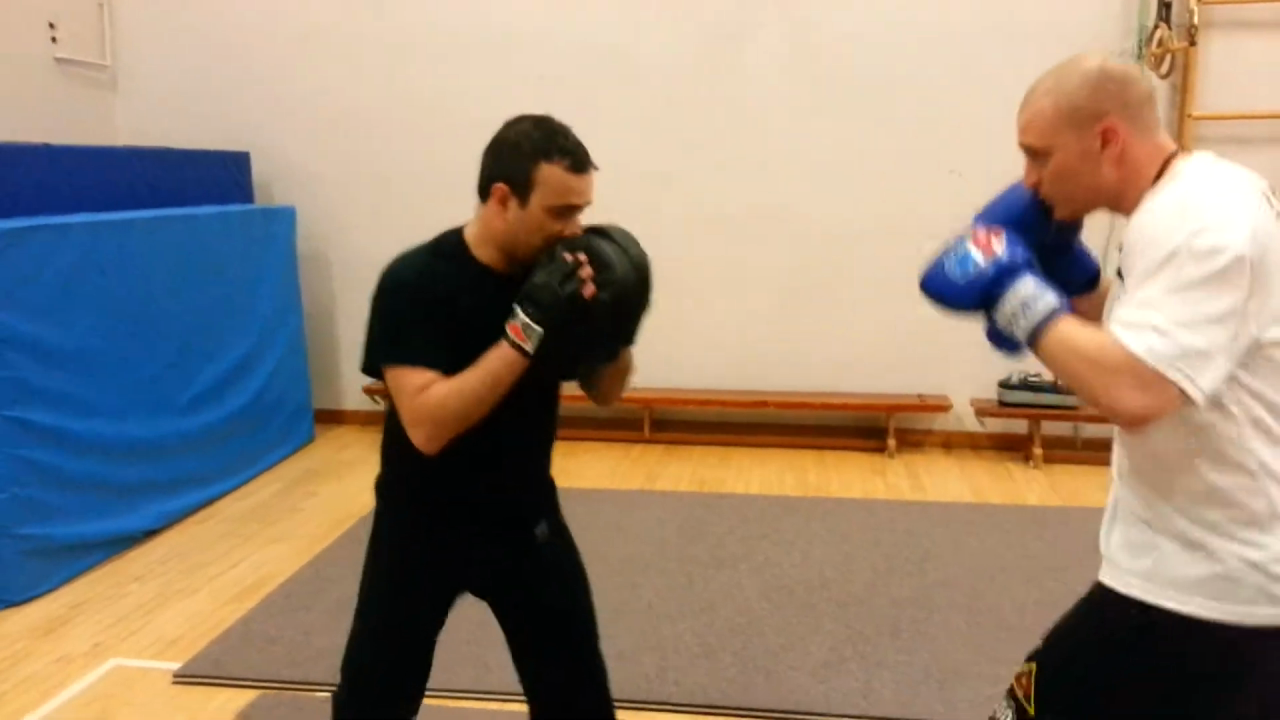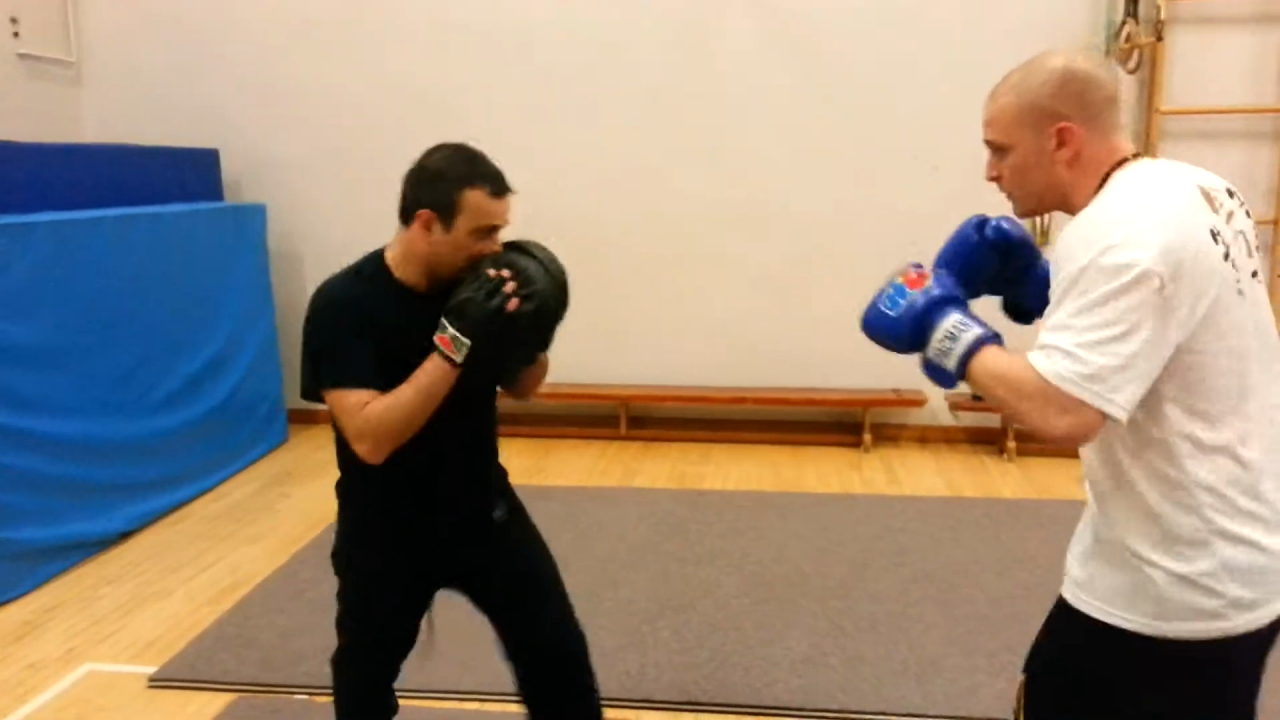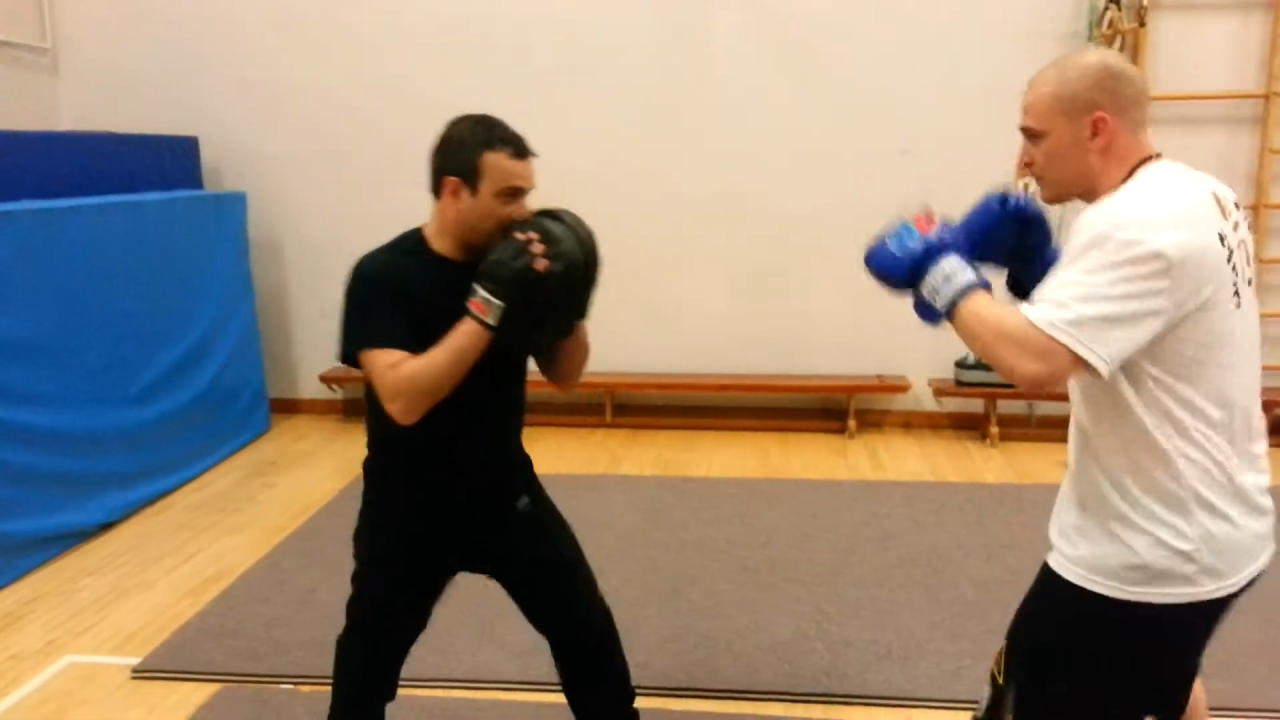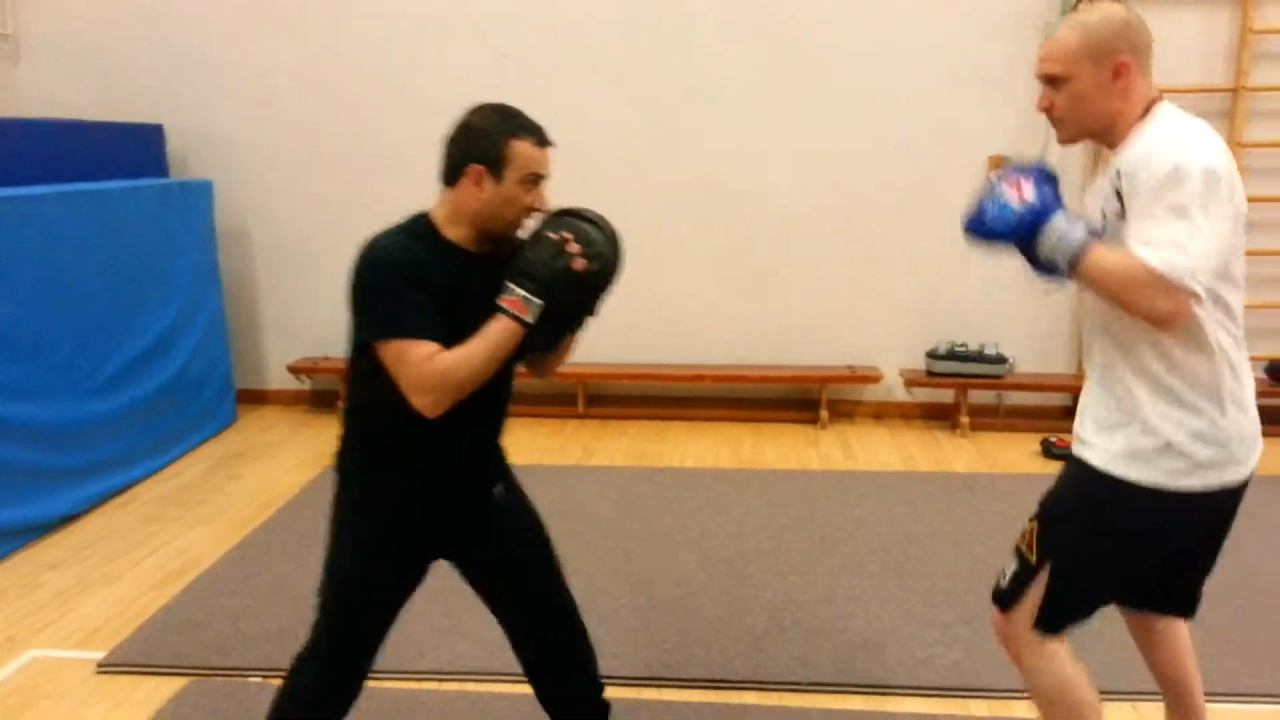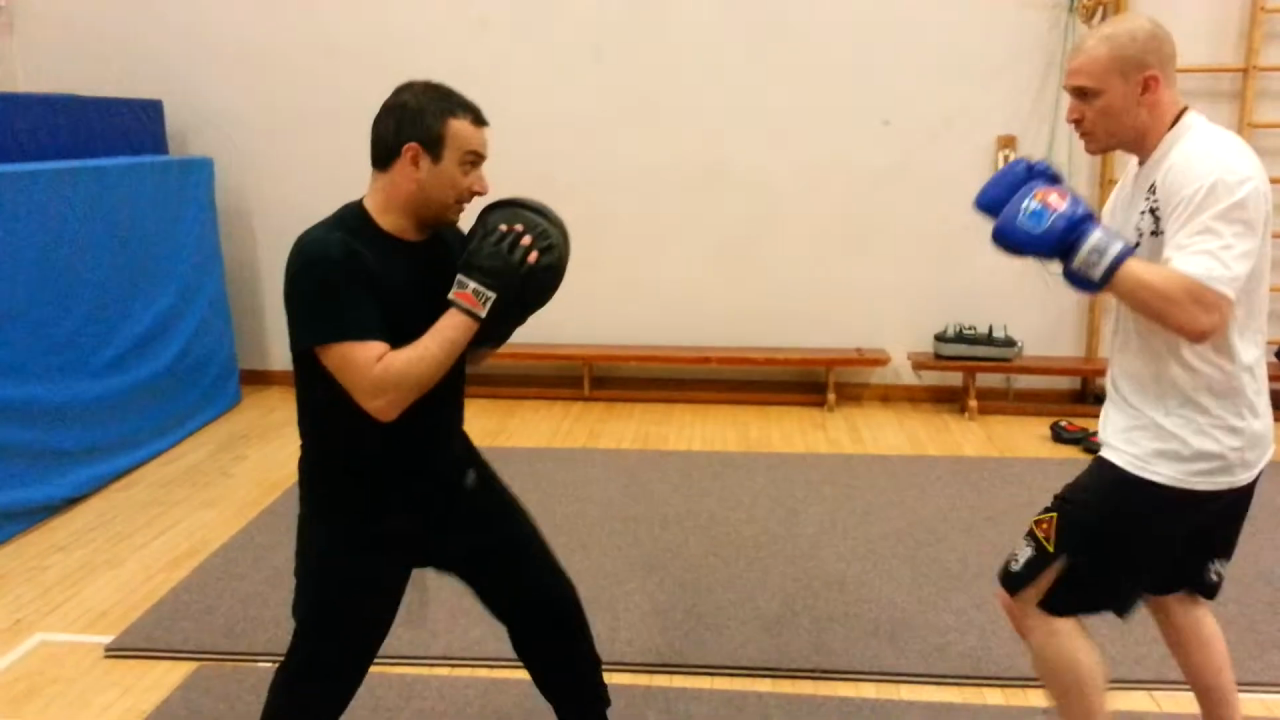
dt=0.3s
person 1, frame 1
left shoulder: (1194, 222)
right shoulder: (1196, 199)
left elbow: (1133, 391)
right elbow: (1137, 351)
left wrist: (1019, 296)
right wrist: (1060, 266)
left hip: (1197, 586)
person 1, frame 2
left shoulder: (1116, 236)
right shoulder: (1198, 191)
left elbow: (1059, 412)
left wrist: (946, 327)
right wrist: (1029, 284)
left hip: (1168, 585)
person 1, frame 3
left shoulder: (1135, 225)
right shoulder: (1201, 197)
left elbow: (1034, 361)
left wrist: (943, 270)
right wrist: (1035, 263)
left hip: (1142, 552)
person 1, frame 4
left shoulder: (1183, 159)
right shoulder: (1126, 155)
left elbow: (1162, 299)
right elbow: (1111, 272)
left wrist: (1051, 229)
right wrist: (1035, 221)
left hip: (1160, 455)
right hip: (1193, 449)
left knee: (1021, 622)
right knee: (1147, 600)
person 1, frame 5
left shoulder: (1216, 171)
right shoulder: (1148, 164)
left elbow: (1196, 311)
right elbow: (1110, 275)
left wrist: (1082, 240)
right wrist: (1047, 214)
left hip: (1183, 454)
right hip: (1190, 443)
left knee: (1031, 597)
right knee: (1171, 592)
person 2, frame 1
left shoulder: (555, 273)
right shoulder: (414, 283)
left elbow: (605, 391)
right elbow: (428, 425)
right wrist: (526, 328)
left hip: (526, 519)
right hip: (423, 527)
person 2, frame 2
left shoulder: (474, 286)
right shoulder: (345, 304)
left elbow: (521, 390)
right elbow: (370, 437)
right wrist: (455, 340)
left hip: (485, 509)
right hip: (386, 528)
left knee: (558, 655)
right knee: (365, 674)
person 2, frame 3
left shoulder: (511, 261)
right shoulder: (383, 276)
left elbow: (564, 373)
right elbow: (403, 400)
right wrist: (485, 306)
left hip: (507, 492)
right hip: (410, 505)
left knee: (587, 634)
right knee: (370, 653)
person 2, frame 4
left shoulder: (507, 255)
right shoulder: (392, 262)
left elbow: (539, 362)
right elbow: (430, 391)
right wrist: (520, 301)
left hip: (481, 479)
right hip: (388, 493)
left knee: (554, 626)
right knee: (338, 652)
person 2, frame 5
left shoulder: (444, 240)
right shoulder: (328, 257)
right elbow: (382, 392)
left wrist: (511, 290)
right wrist: (474, 294)
left hip: (451, 477)
right hip: (355, 503)
left knee: (549, 607)
